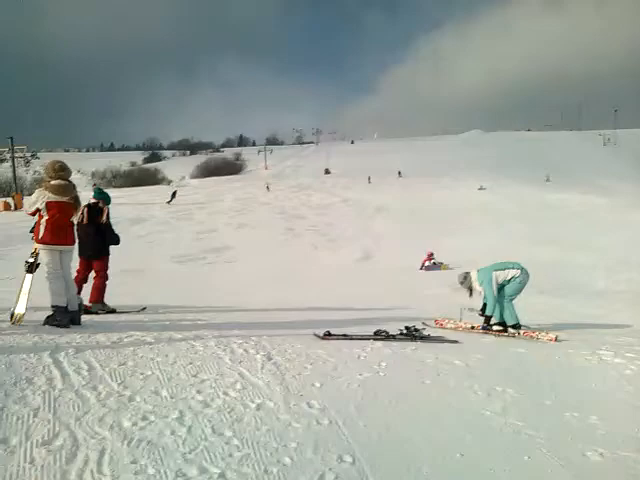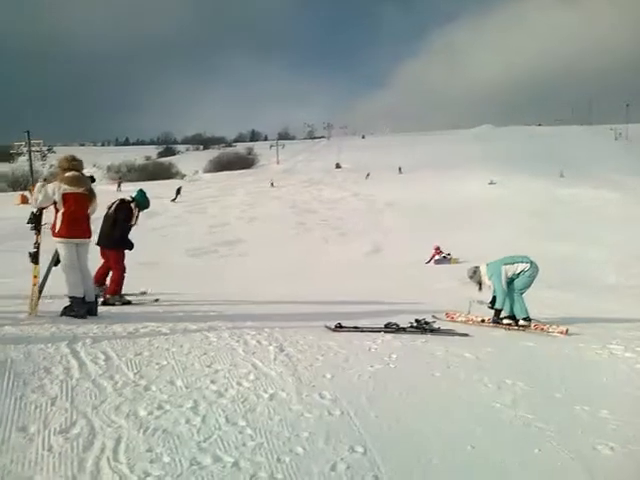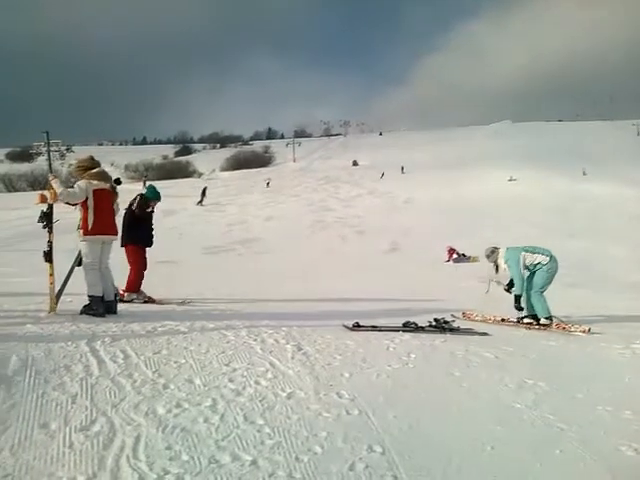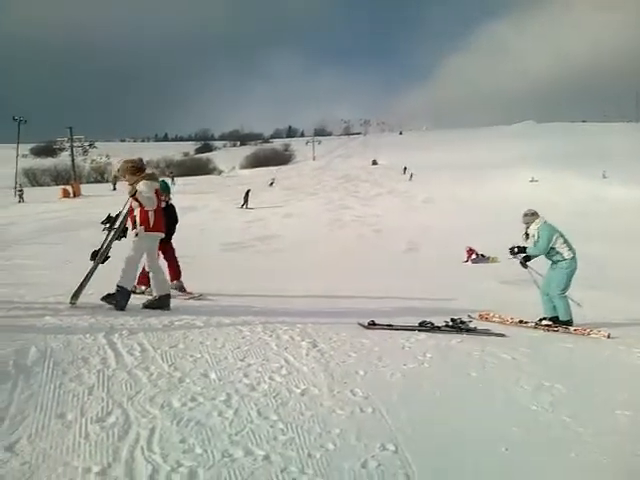
dt=0.7s
person 1, frame 1
left shoulder: (43, 193)
right shoulder: (73, 194)
left elbow: (29, 209)
left hip: (48, 240)
right hip: (67, 240)
left knee: (53, 275)
right knee: (66, 274)
left ankle: (60, 313)
right ankle: (73, 311)
person 1, frame 2
left shoulder: (57, 186)
right shoulder: (88, 188)
left elbow: (37, 202)
right elbow: (91, 209)
left wrist: (40, 185)
left hip: (65, 232)
right hip: (83, 233)
left knee: (70, 267)
right knee: (82, 267)
left ankle: (77, 305)
right ankle: (90, 302)
person 1, frame 3
left shoulder: (86, 184)
right shoulder: (109, 186)
left elbow: (68, 196)
right elbow: (114, 209)
left wrist: (55, 182)
left hip: (92, 231)
right hip: (110, 231)
left knee: (91, 266)
right knee: (103, 266)
left ankle: (96, 304)
right ankle: (109, 302)
person 1, frame 4
left shoulder: (145, 184)
right shoulder: (144, 185)
left elbow: (151, 204)
left wrist: (136, 194)
left hip: (147, 229)
right hip: (153, 230)
left knee: (132, 260)
right knee: (153, 264)
left ankle: (121, 295)
right ankle: (163, 297)
